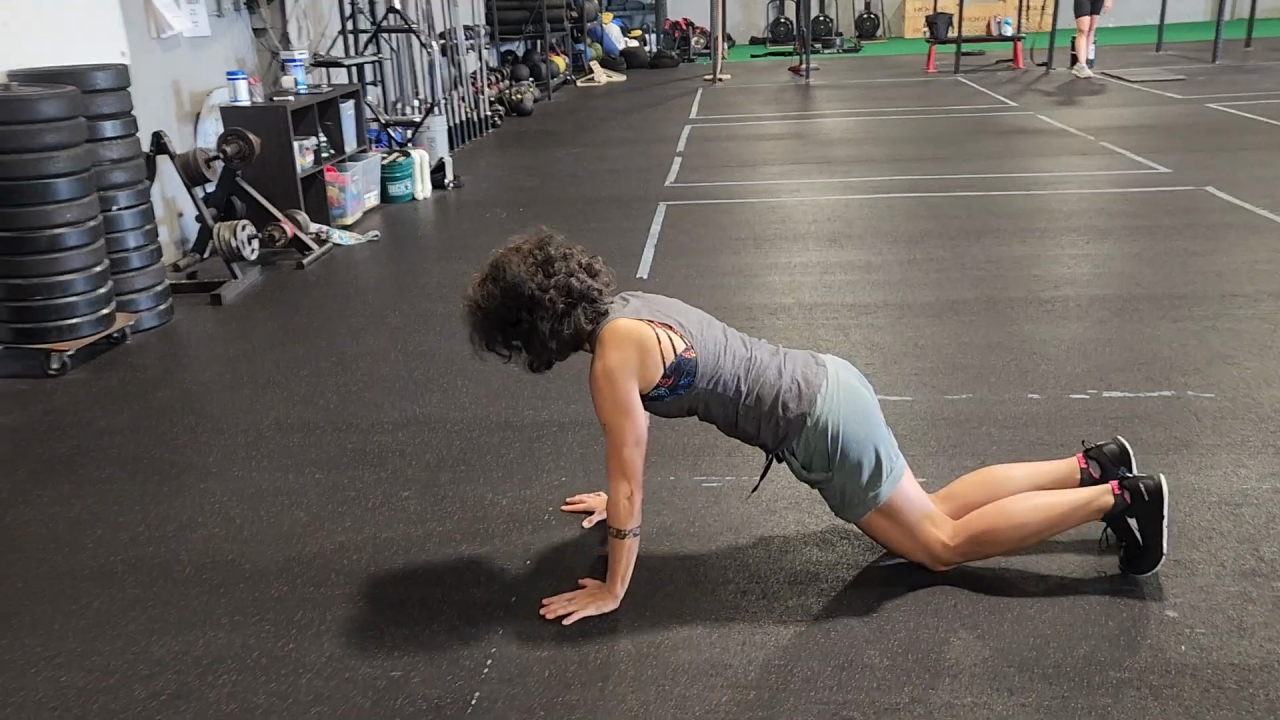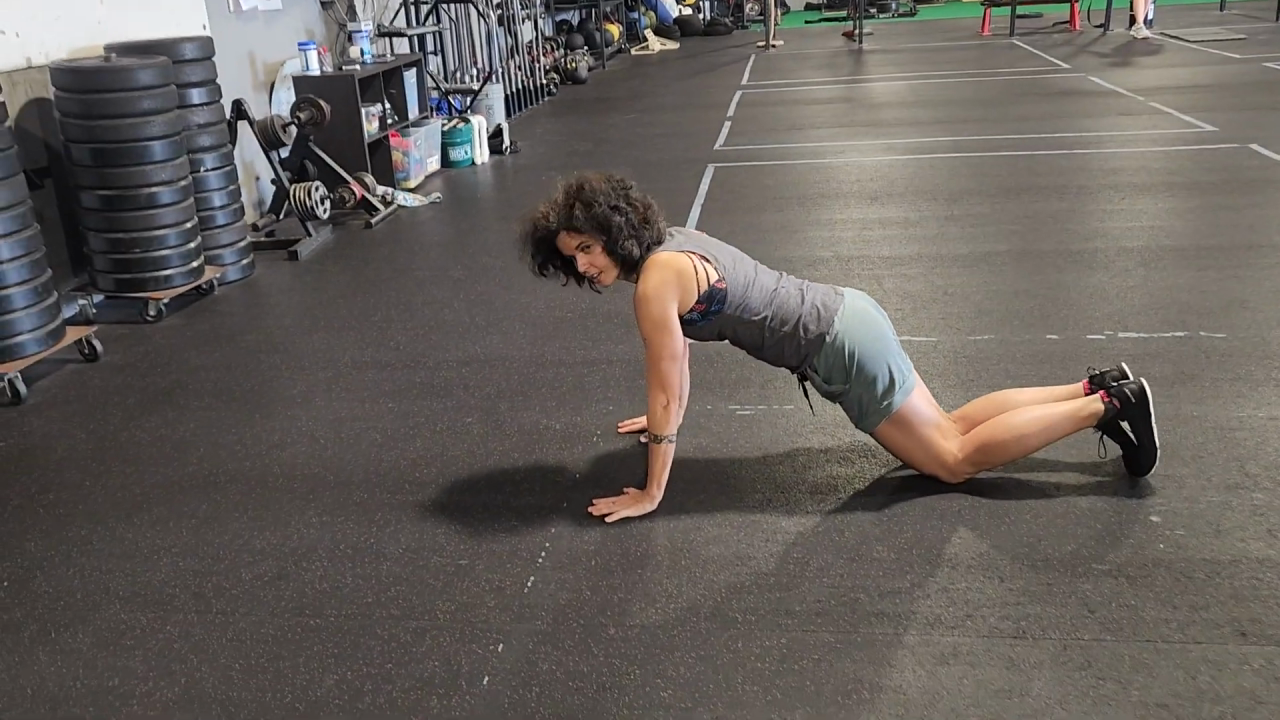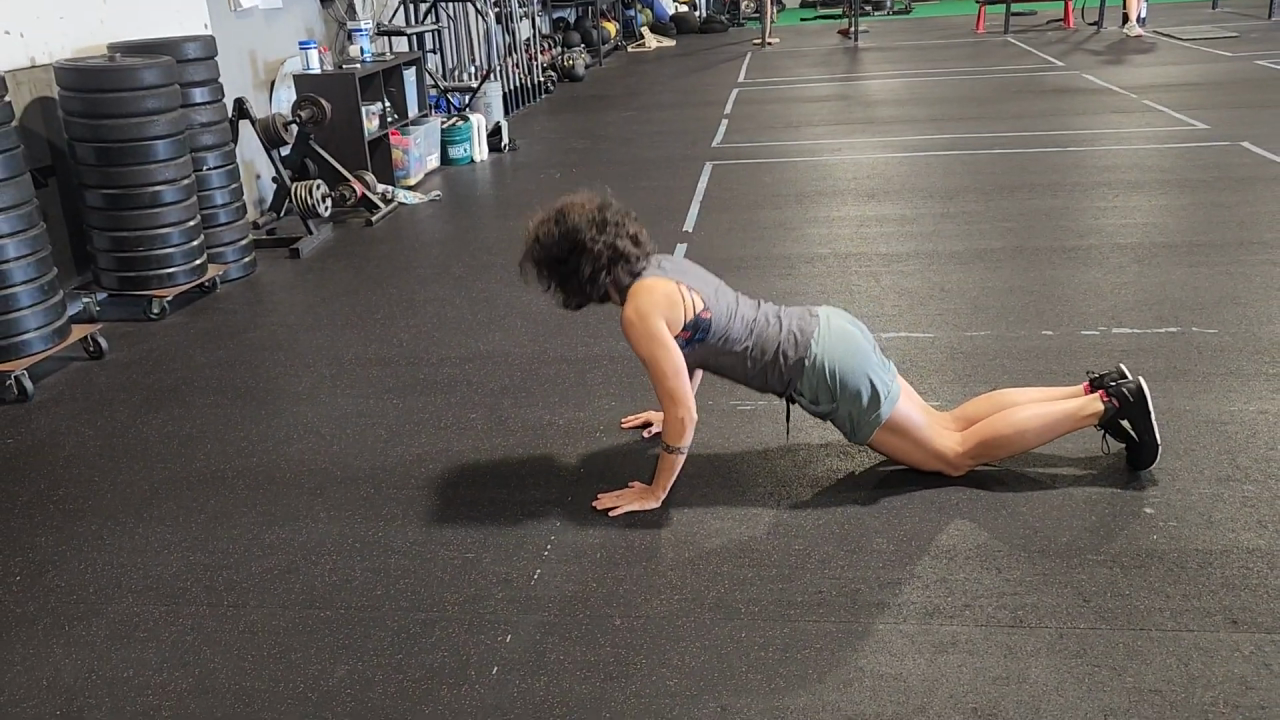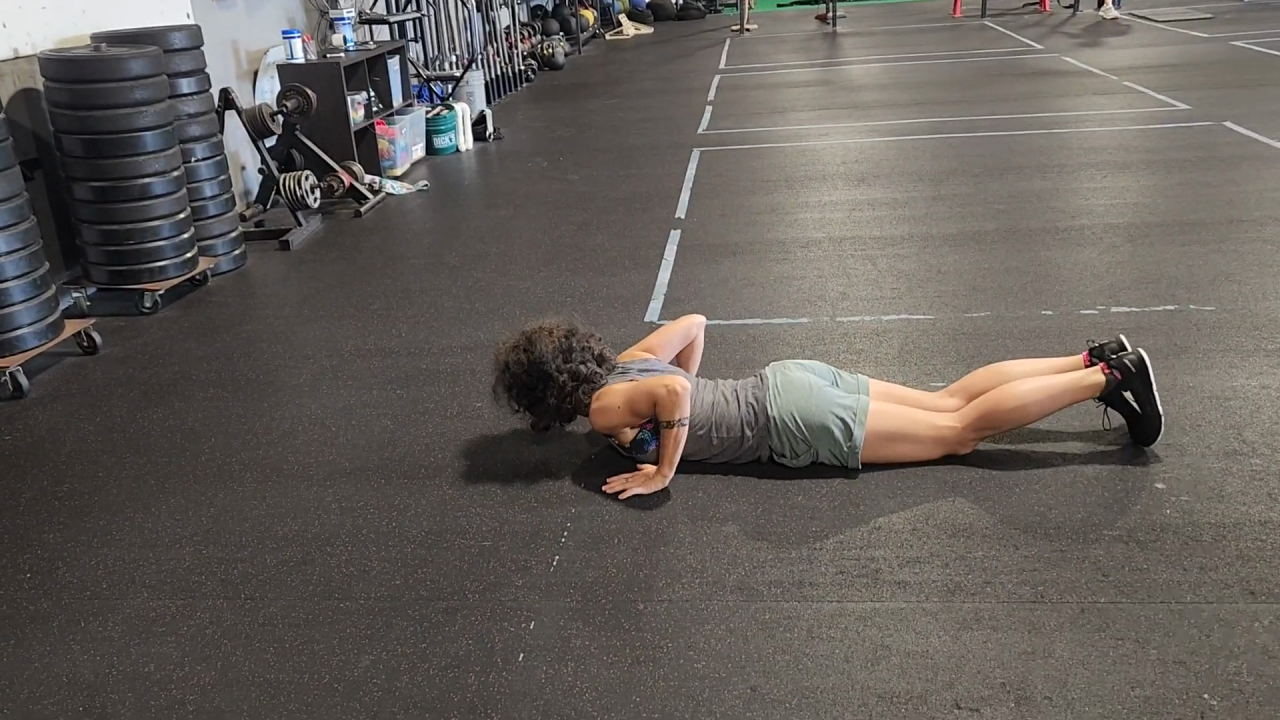
dt=1s
person 1, frame 1
left shoulder: (613, 353)
right shoulder: (623, 307)
left elbow: (628, 487)
right elbow: (640, 434)
left wrist: (611, 593)
right wrist: (618, 499)
left hip: (822, 428)
right hip: (826, 384)
left knee: (943, 544)
right knee: (934, 511)
left ankle: (1117, 498)
right ankle: (1091, 466)
person 1, frame 2
left shoulder: (655, 280)
right shoulder: (668, 243)
left elbow: (665, 396)
right elbow: (679, 354)
left wrist: (651, 496)
right wrist: (666, 416)
left hip: (841, 347)
right hip: (845, 316)
left knee: (955, 459)
right knee: (947, 428)
left ankle: (1106, 406)
right ankle: (1097, 389)
person 1, frame 3
left shoulder: (639, 306)
right shoulder: (656, 264)
left elbow: (684, 415)
left wrist: (656, 492)
right wrist: (672, 412)
left hip: (823, 366)
right hip: (825, 331)
left knee: (955, 454)
right knee: (947, 423)
left ankle: (1104, 405)
right ankle: (1098, 389)
person 1, frame 4
left shoulder: (604, 409)
right shoulder: (623, 364)
left elbow: (672, 394)
right elbow: (695, 321)
left wrist: (663, 470)
left hip: (792, 421)
right hip: (792, 380)
left knee: (960, 431)
right knee: (949, 399)
left ankle: (1104, 379)
right ankle: (1096, 360)
